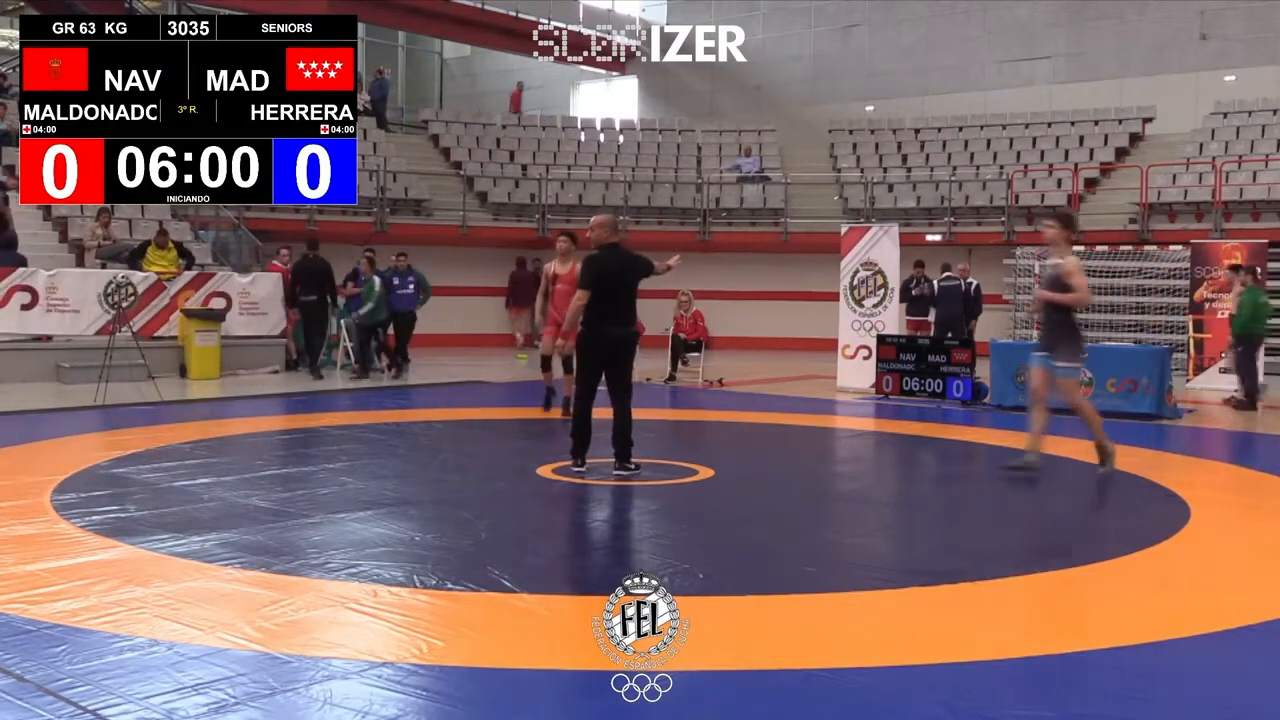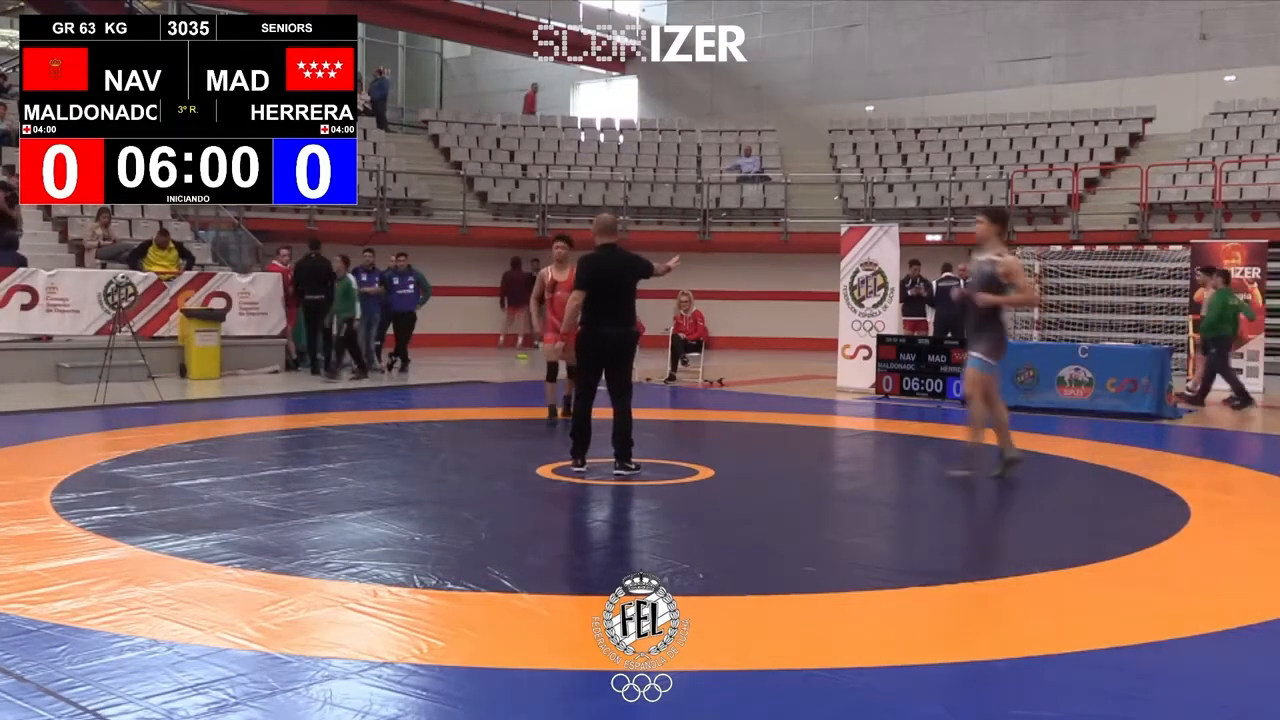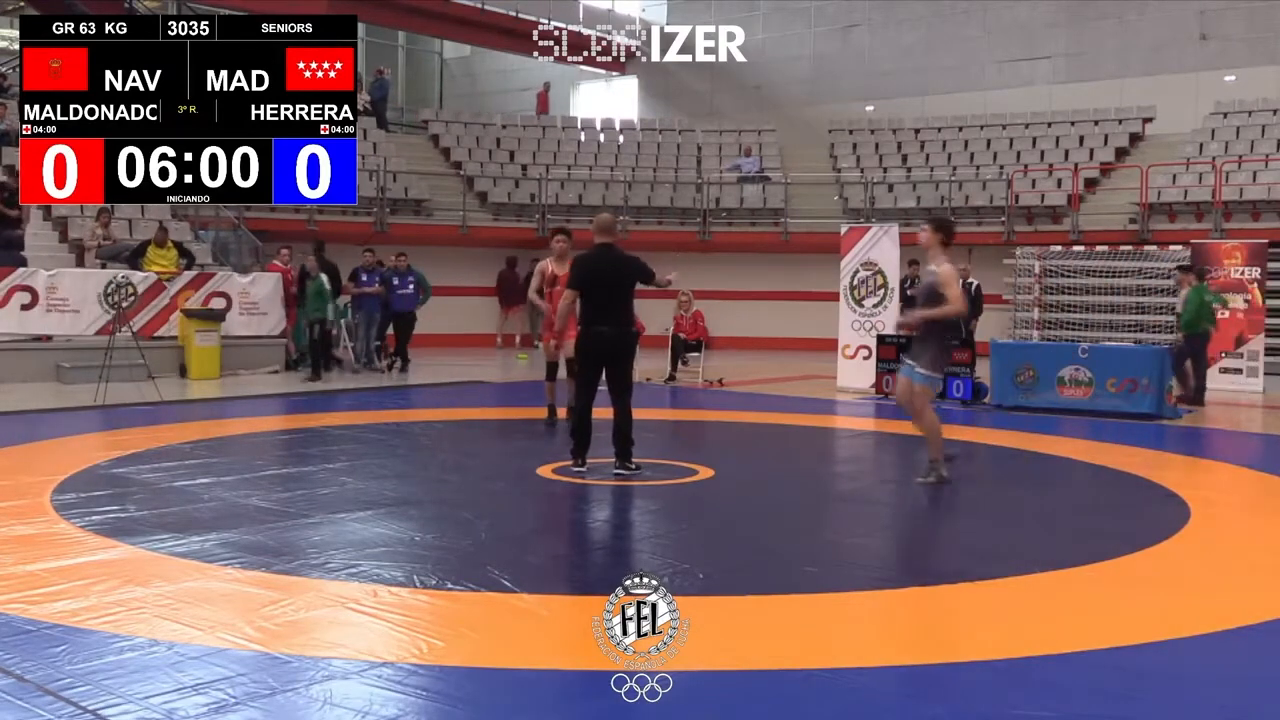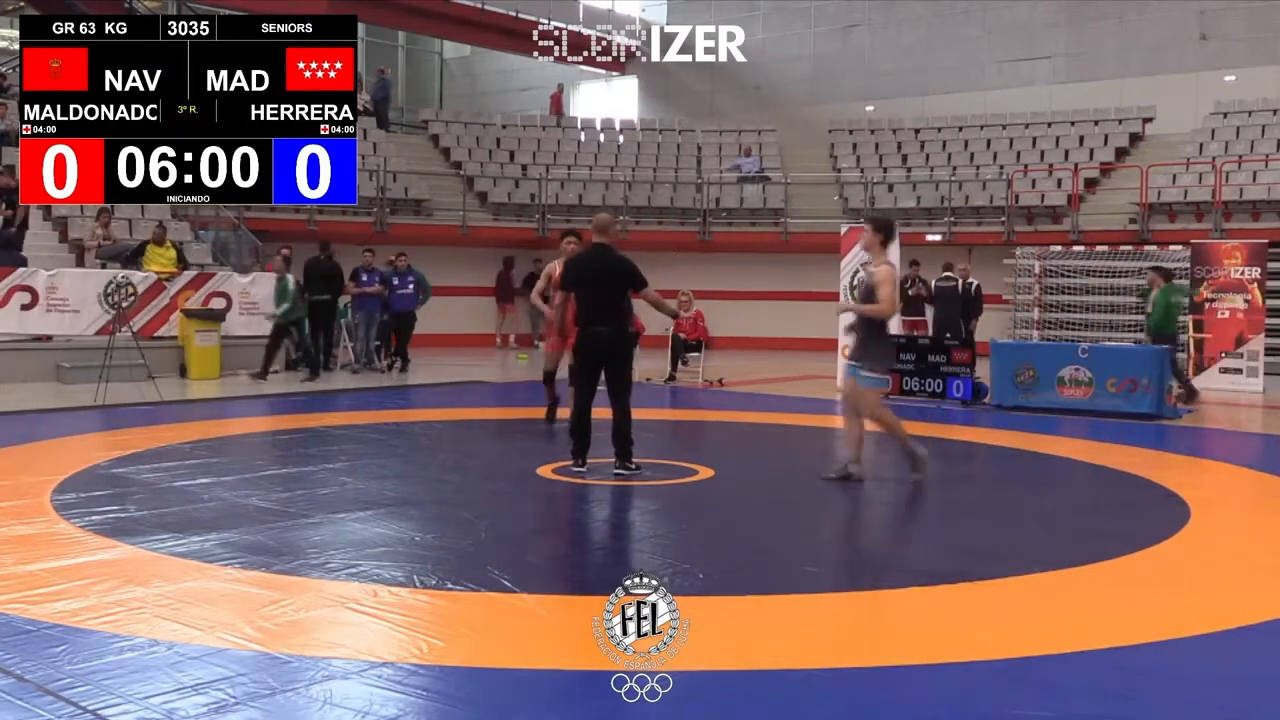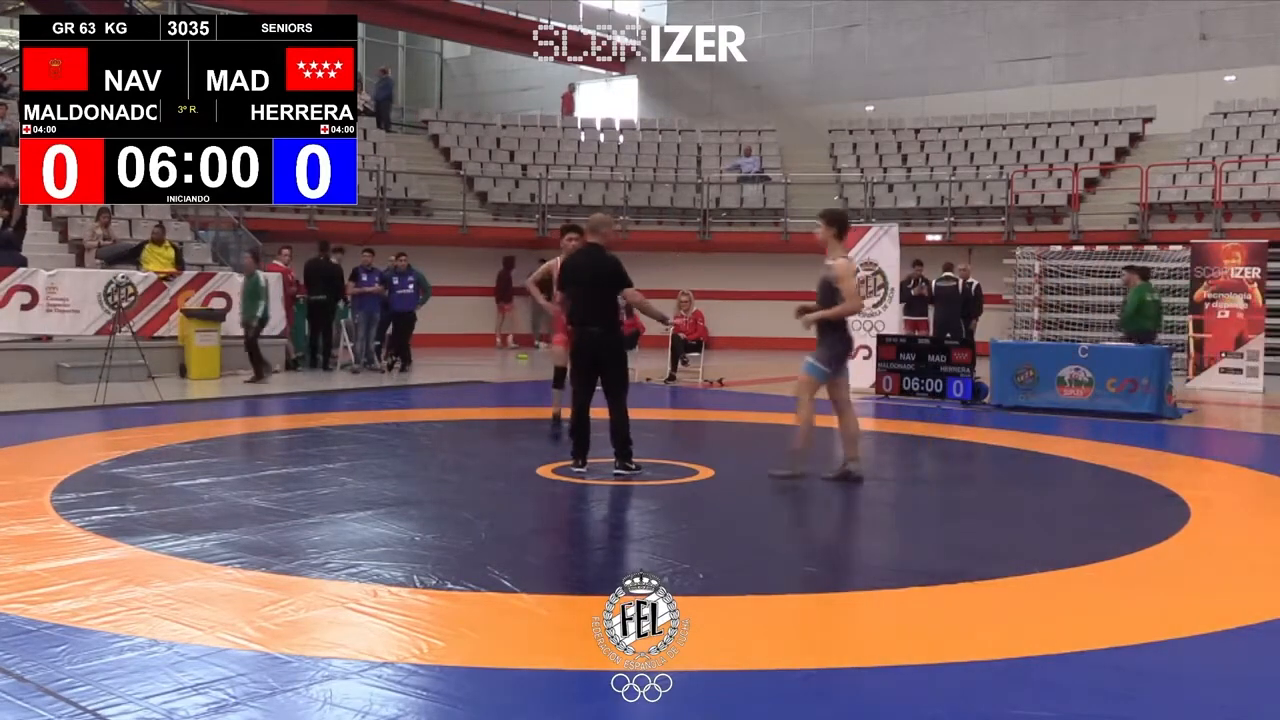
dt=0.3s
person 1, frame 1
left shoulder: (1070, 263)
right shoulder: (1049, 263)
left elbow: (1084, 297)
left wrist: (1048, 296)
left hip: (1067, 338)
right hip: (1047, 337)
left knee: (1073, 398)
right knee: (1036, 394)
left ankle: (1104, 447)
right ankle: (1031, 455)
person 1, frame 2
left shoulder: (1007, 262)
right shoulder: (978, 260)
left elbow: (1031, 297)
left wrist: (996, 299)
right wrist: (963, 293)
left hip: (991, 335)
right hip: (975, 333)
left knee: (972, 392)
right knee: (990, 396)
left ankle: (971, 457)
right ankle: (1008, 452)
person 1, frame 3
left shoulder: (945, 271)
right shoulder: (930, 270)
left elbow: (959, 308)
left wrist: (923, 315)
right wrist: (914, 317)
left hip: (934, 346)
right hip: (919, 344)
left knee: (922, 405)
right knee: (901, 397)
left ankle: (937, 466)
right ankle: (936, 450)
person 1, frame 4
left shoulder: (884, 272)
right shoulder: (874, 270)
left elbow: (887, 310)
left wrist: (852, 307)
left hip: (877, 348)
right hip: (863, 346)
left knee: (873, 409)
right knee: (849, 403)
left ankle: (914, 452)
right ankle: (852, 465)
person 1, frame 5
left shoulder: (842, 265)
right shoulder: (833, 263)
left elbow: (854, 305)
left wrist: (818, 315)
right wrist: (811, 307)
left hip: (834, 342)
right hip: (830, 341)
left knee: (803, 395)
right knee: (841, 404)
left ankle: (795, 463)
right ankle: (852, 464)
person 2, frame 1
left shoulder: (594, 261)
right shoulder: (634, 261)
left elbow: (581, 300)
right elbow: (655, 268)
left wrist: (565, 333)
right wrist: (668, 266)
left hip: (595, 336)
right hip: (624, 337)
left knee: (584, 398)
right knee: (621, 400)
left ankle: (578, 457)
right ankle: (623, 460)
person 2, frame 2
left shoulder: (588, 262)
right shoulder: (632, 261)
left elbow: (576, 300)
right elbow: (656, 270)
left wrist: (563, 335)
right wrist: (669, 267)
left hip: (592, 336)
right hip: (623, 336)
left knee: (583, 398)
right knee: (621, 399)
left ankle: (578, 457)
right ankle: (623, 459)
person 2, frame 3
left shoulder: (582, 262)
right shoulder: (630, 263)
left elbow: (568, 300)
right elbow: (656, 281)
left wrist: (556, 333)
right wrist: (668, 281)
left hip: (591, 336)
right hip: (622, 337)
left knee: (583, 398)
right knee: (621, 399)
left ankle: (578, 457)
right ankle: (623, 459)
person 2, frame 4
left shoulder: (575, 263)
right shoulder: (622, 263)
left elbow: (560, 302)
right elbow: (649, 296)
left wrist: (560, 329)
right wrist: (674, 313)
left hip: (587, 336)
right hip: (617, 337)
left knee: (582, 399)
right knee: (620, 400)
left ankle: (578, 458)
right ankle: (623, 459)
person 2, frame 5
left shoulder: (569, 262)
right shoulder: (609, 262)
left elbow: (563, 300)
right elbow: (633, 298)
right wrist: (664, 319)
left hip: (581, 336)
right hip: (608, 337)
left knee: (580, 399)
right knee: (616, 399)
left ankle: (578, 458)
right ankle: (623, 459)
person 3, frame 1
left shoulder: (578, 268)
right shoulder: (548, 267)
right elbow: (541, 293)
right wrist: (538, 314)
right hip: (552, 318)
left knee: (567, 359)
right knee: (545, 357)
left ankle: (567, 402)
right ankle: (549, 389)
person 3, frame 2
left shoulder: (577, 273)
right shoulder: (544, 274)
right elbow: (534, 299)
right wrist: (535, 322)
right hip: (550, 325)
left knee: (571, 365)
right knee: (552, 367)
left ankle: (567, 399)
right ankle: (551, 410)
person 3, frame 3
right shoulder: (543, 266)
right elbow: (531, 293)
right wrist: (541, 303)
left hip: (569, 321)
right hip: (550, 321)
left knee: (571, 362)
right knee: (551, 366)
left ankle: (572, 407)
right ankle: (551, 410)
person 3, frame 4
right shoulder: (551, 269)
right elbow: (534, 296)
right wrist: (546, 310)
left hip: (576, 326)
right hip: (555, 327)
left knee: (574, 370)
right knee: (548, 373)
right ankle: (552, 401)
person 3, frame 5
right shoulder: (553, 265)
right elbow: (530, 283)
right wrist: (544, 303)
right hip: (560, 324)
right knee: (559, 371)
right ankle: (556, 418)
